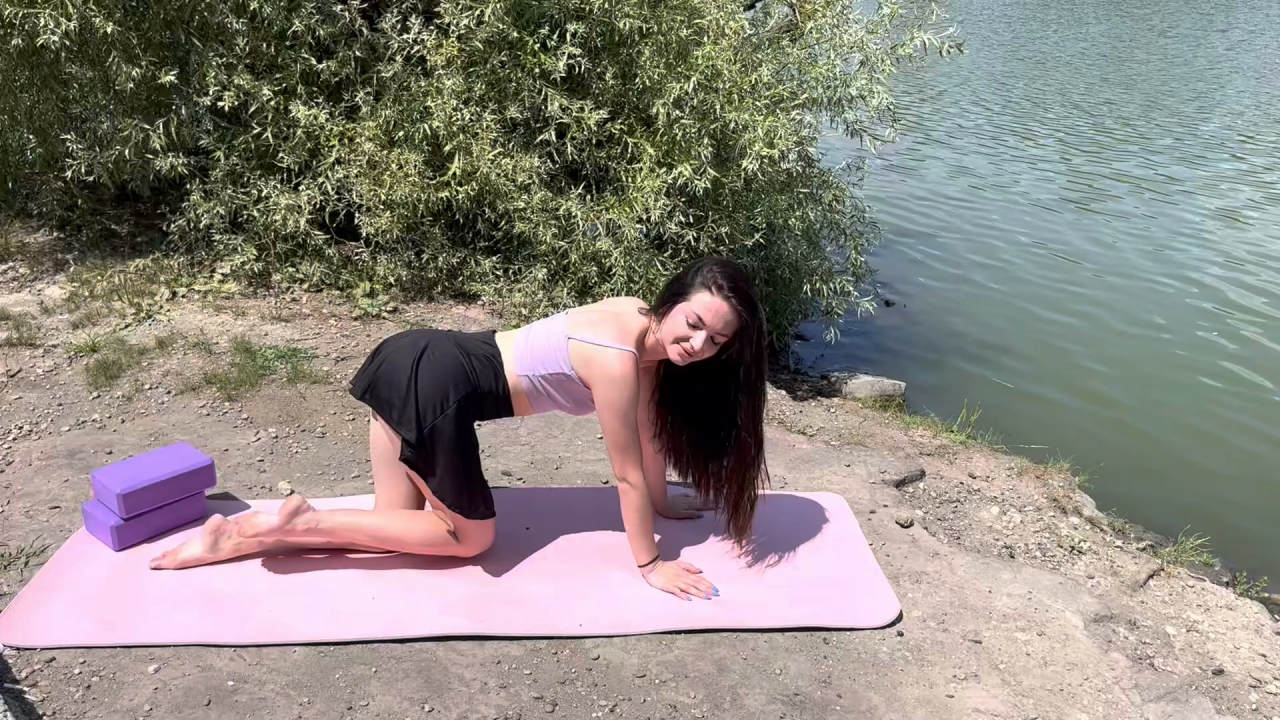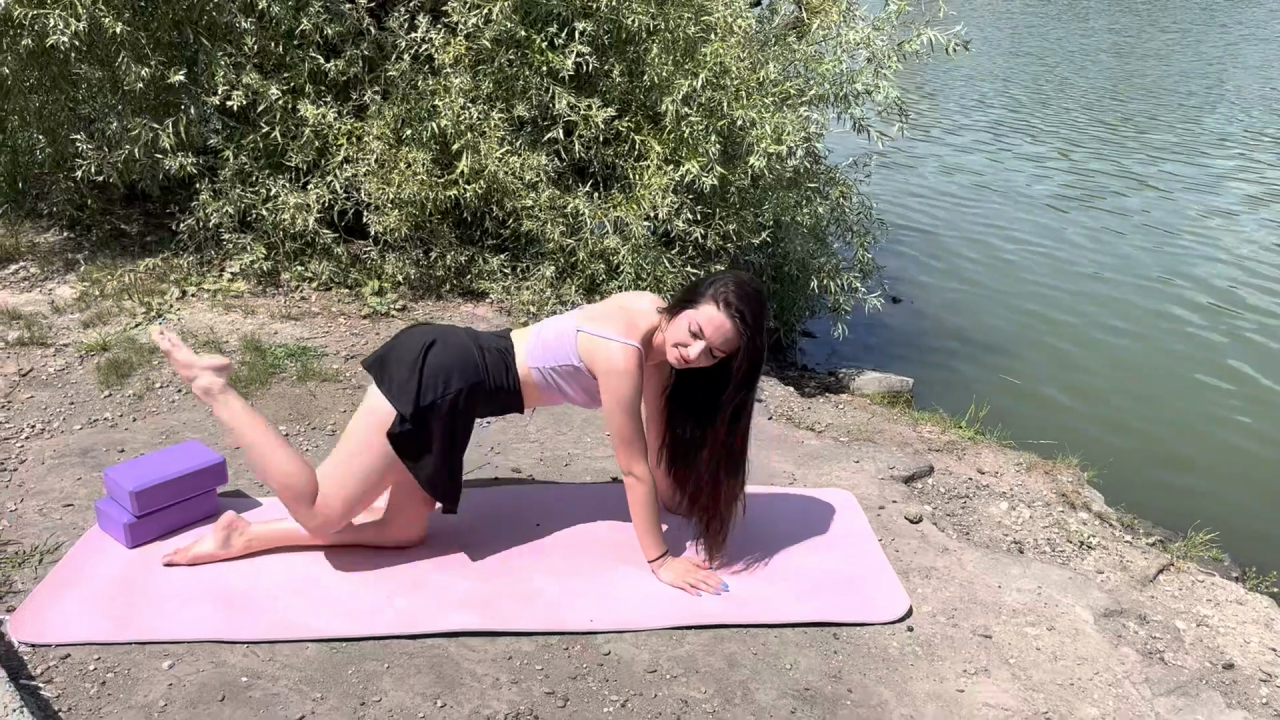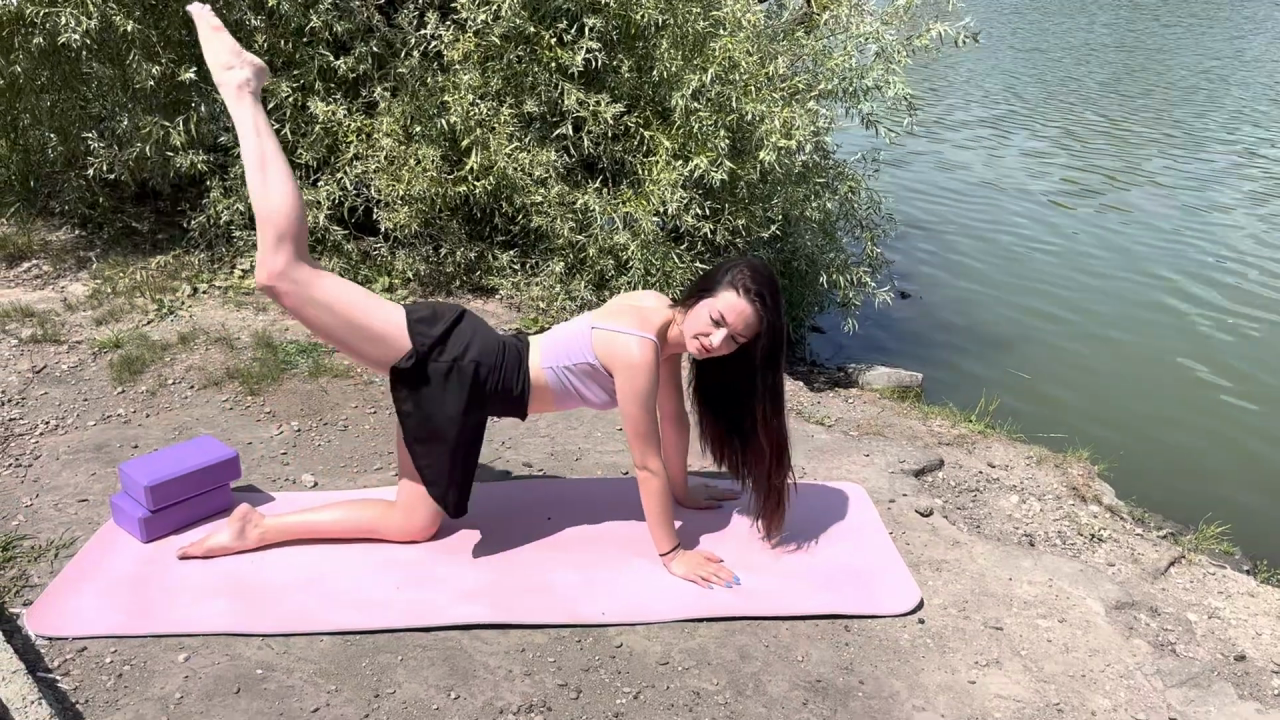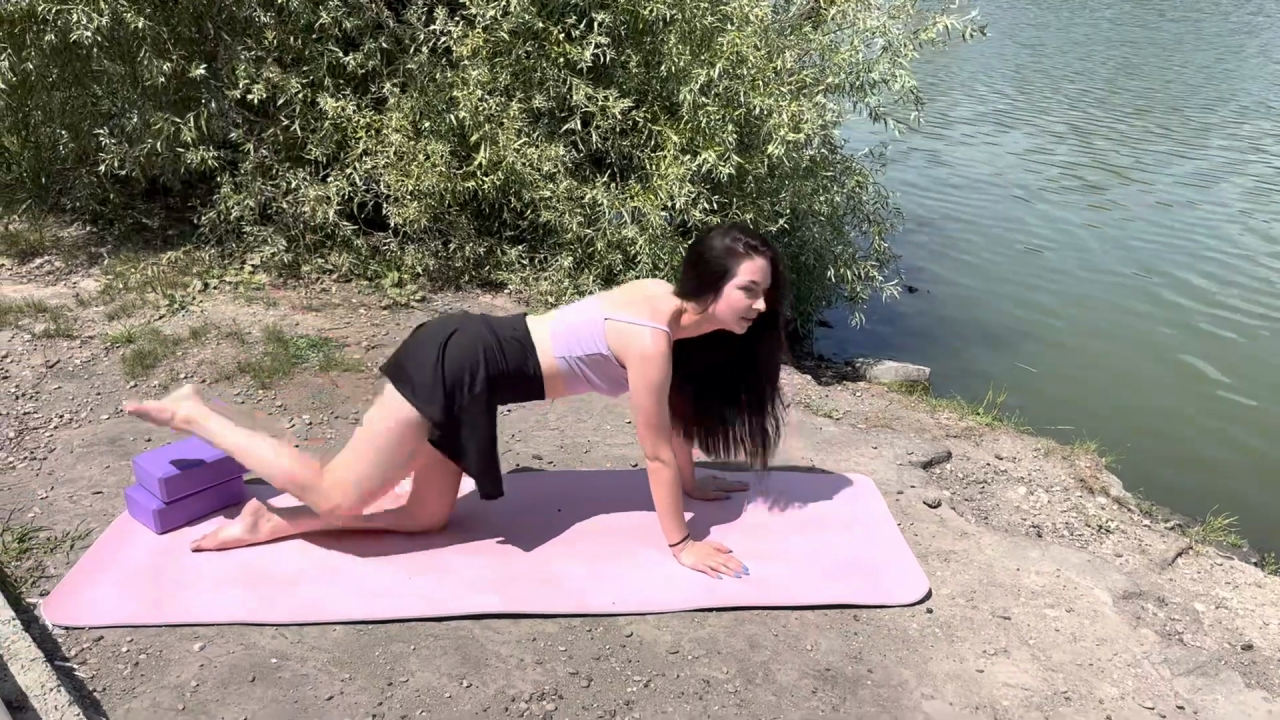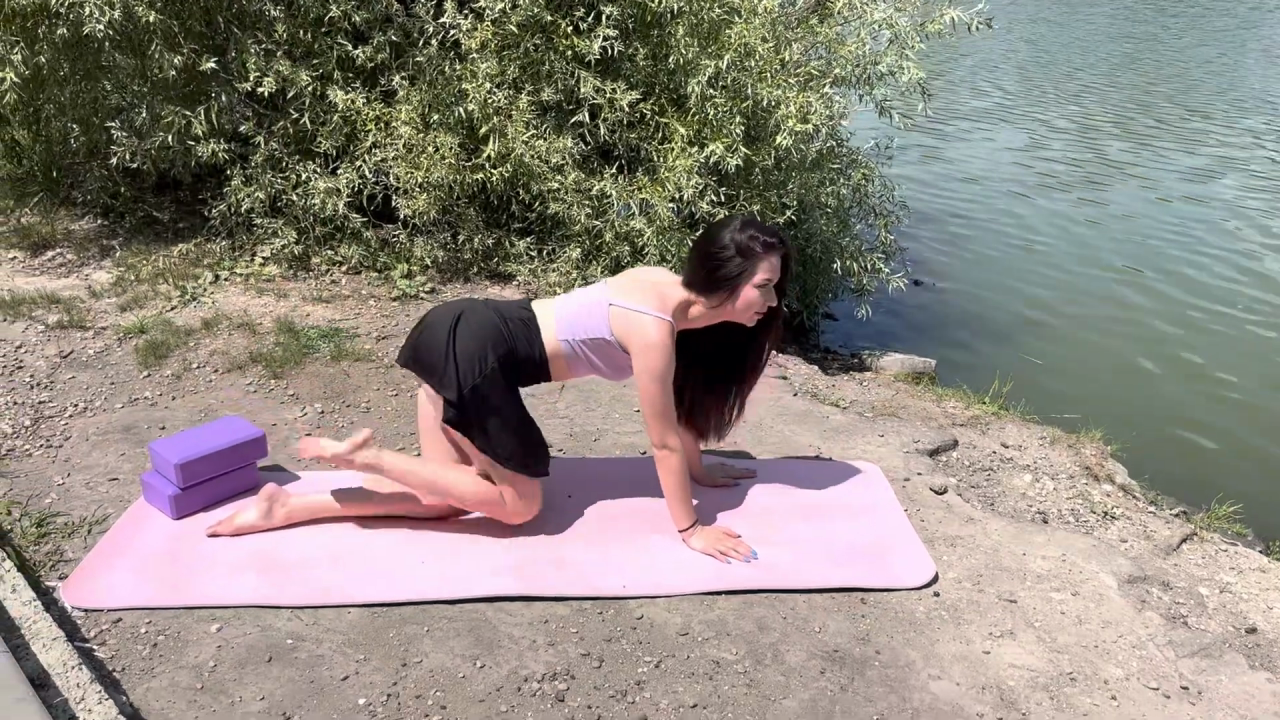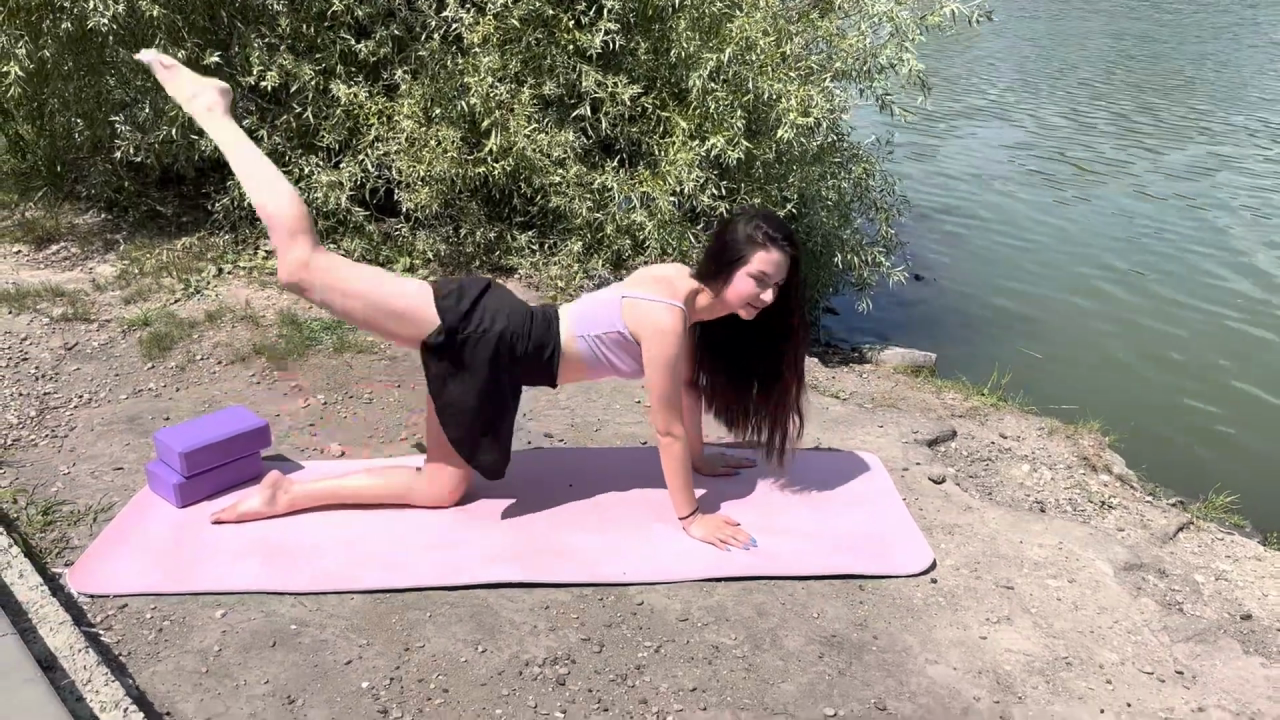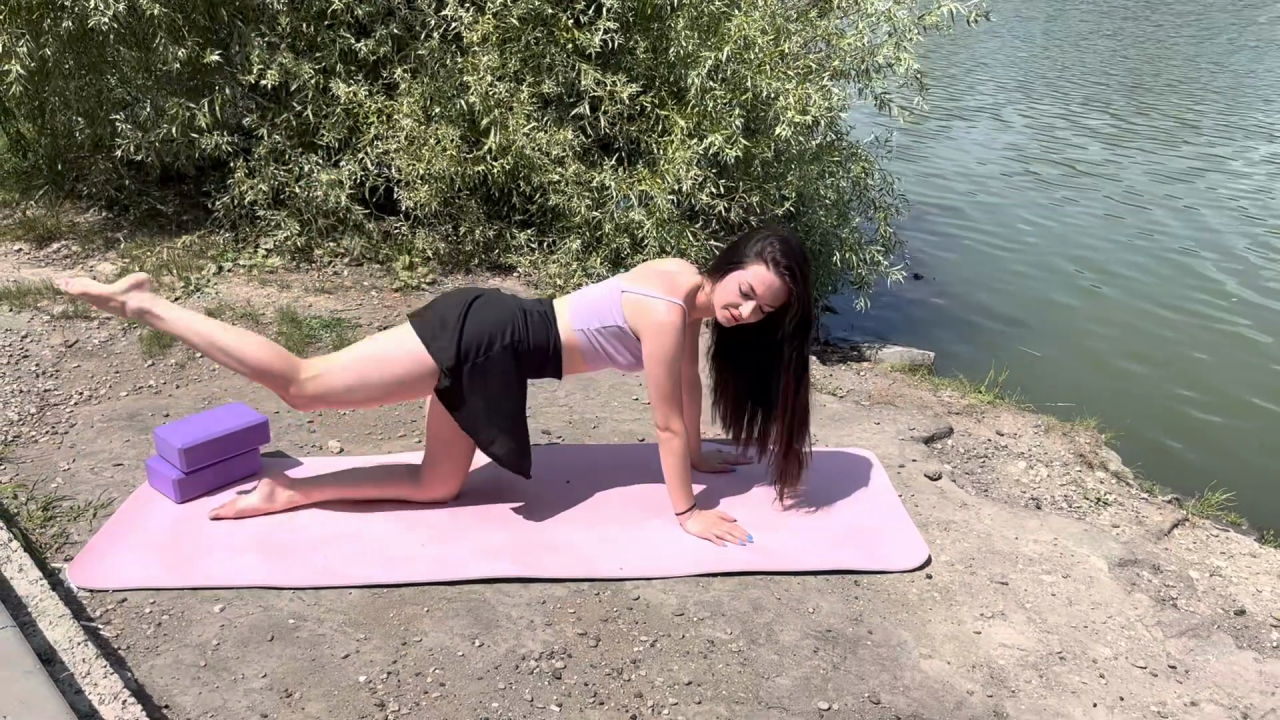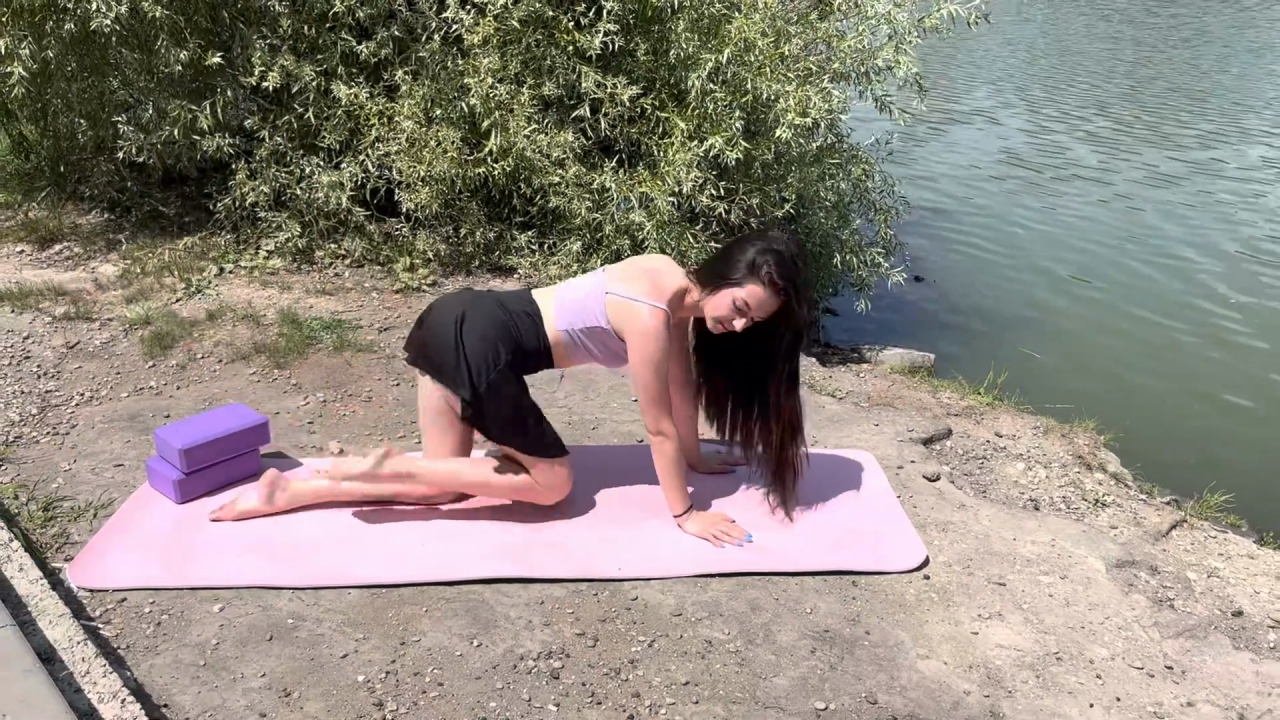
dt=0.5s
person 1, frame 1
left shoulder: (641, 320)
right shoulder: (618, 360)
left elbow: (650, 428)
right elbow: (627, 472)
left wrist: (661, 501)
right wrist: (649, 563)
left hip: (420, 361)
right hip: (433, 386)
left knee: (400, 526)
right knee: (467, 539)
left ankle: (233, 537)
right ankle: (301, 522)
person 1, frame 2
left shoulder: (654, 317)
right shoulder: (622, 354)
left elbow: (660, 427)
right elbow: (635, 468)
left wrist: (671, 499)
right wrist: (659, 558)
left hip: (446, 362)
right hip: (439, 376)
left knee: (401, 528)
right knee: (320, 512)
left ankle: (242, 534)
right ankle: (214, 386)
person 1, frame 3
left shoulder: (674, 325)
right shoulder: (638, 351)
left elbow: (672, 436)
right elbow: (648, 461)
left wrist: (689, 491)
right wrist: (673, 553)
left hip: (455, 385)
right hip: (450, 359)
left knee: (415, 524)
right knee: (281, 270)
left ankle: (257, 527)
right ankle: (241, 91)
person 1, frame 4
left shoulder: (664, 298)
right shoulder: (651, 339)
left elbow: (674, 409)
right elbow: (657, 452)
left wrist: (689, 483)
right wrist: (679, 541)
left hip: (471, 351)
right hip: (461, 366)
left knee: (427, 512)
right knee: (335, 498)
left ankle: (267, 521)
right ankle: (189, 413)
person 1, frame 5
left shoulder: (672, 288)
right shoulder: (654, 327)
left elbow: (681, 402)
right elbow: (663, 438)
left wrist: (697, 469)
right wrist: (688, 527)
left hip: (469, 331)
right hip: (476, 351)
left knee: (447, 491)
right knee: (518, 505)
left ankle: (281, 505)
right ankle: (364, 455)
person 1, frame 6
left shoulder: (683, 290)
right shoulder: (666, 319)
left elbow: (686, 393)
right elbow: (668, 431)
left wrist: (699, 460)
right wrist: (688, 515)
left hip: (488, 356)
right hip: (477, 330)
left knee: (438, 491)
right knee: (301, 256)
left ankle: (286, 495)
right ankle: (215, 111)
person 1, frame 7
left shoulder: (686, 286)
right shoulder: (669, 310)
left elbow: (685, 387)
right elbow: (668, 422)
left wrist: (696, 458)
right wrist: (685, 510)
left hip: (492, 335)
right hip: (481, 339)
left knee: (437, 485)
right knee: (300, 382)
left ankle: (282, 491)
right ankle: (141, 302)
person 1, frame 8
left shoulder: (673, 277)
right shoulder: (650, 315)
left elbow: (681, 382)
right elbow: (658, 423)
left wrist: (693, 455)
right wrist: (684, 512)
left hip: (465, 322)
right hip: (479, 345)
left knee: (444, 474)
right knee: (550, 484)
left ankle: (286, 490)
right ankle: (385, 465)
